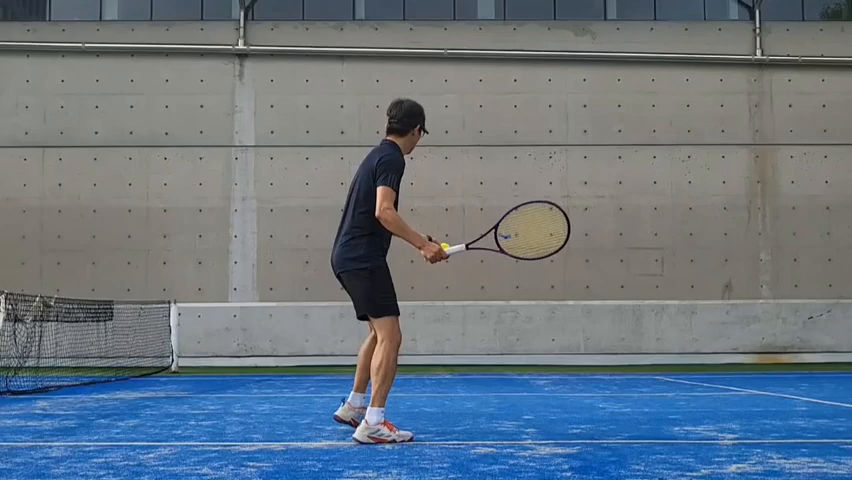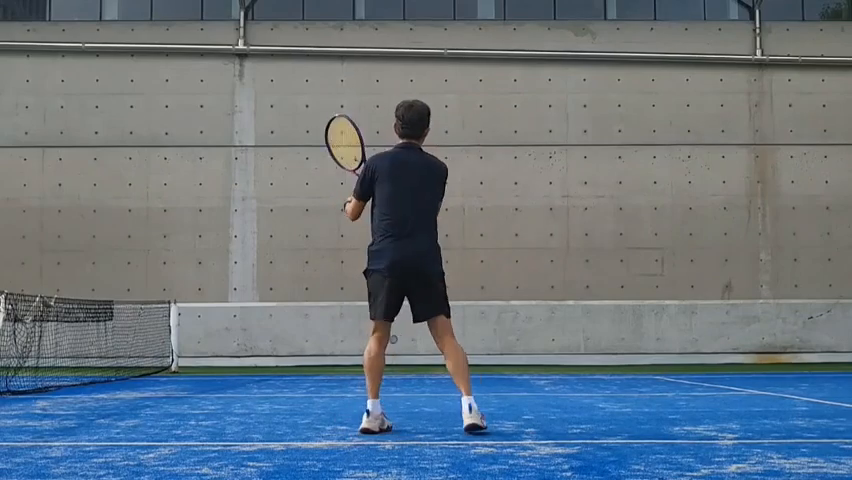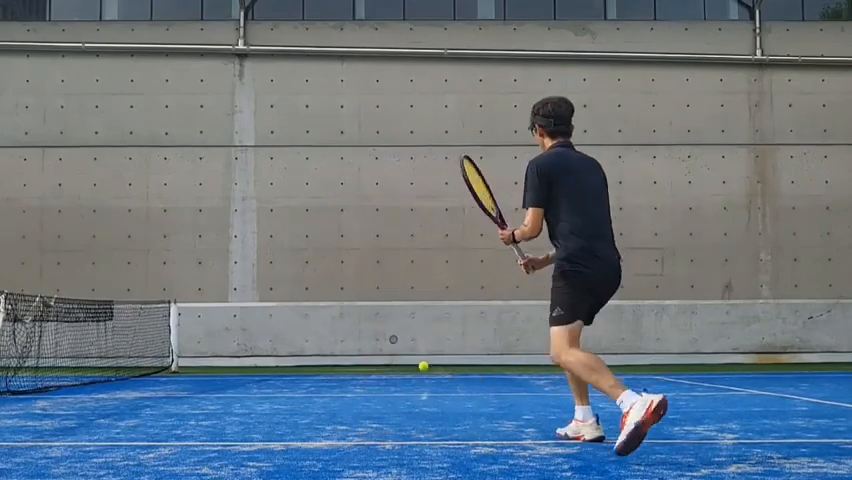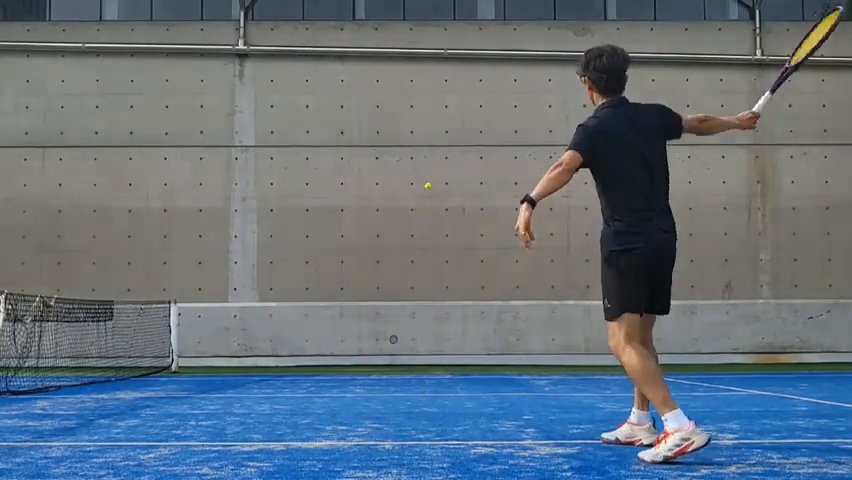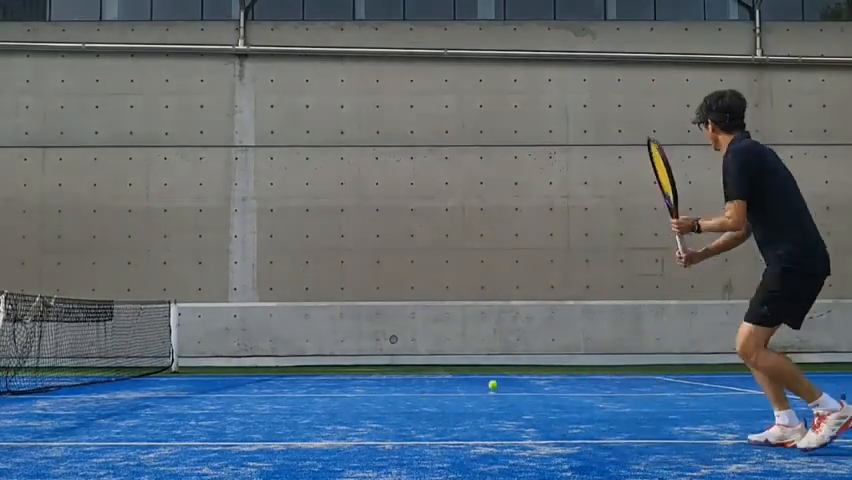
dt=1s
person 1, frame 1
left shoulder: (379, 156)
right shoulder: (390, 159)
right elbow: (384, 212)
left wrist: (418, 238)
right wrist: (421, 243)
left hip: (350, 257)
right hip: (363, 258)
left knee: (377, 334)
right knee: (390, 337)
left ankle: (353, 406)
right ankle: (373, 423)
person 1, frame 2
left shoulder: (377, 163)
right shoulder: (438, 168)
left elbow: (353, 213)
left wrist: (350, 204)
left hip: (385, 261)
right hip: (426, 262)
left knee: (378, 336)
right knee: (445, 336)
left ankle: (372, 412)
right ankle: (469, 407)
person 1, frame 3
left shoulder: (541, 164)
right shoulder: (592, 166)
left elbow: (531, 228)
left wrist: (510, 234)
right wrist: (546, 260)
left hip: (578, 267)
right hip: (606, 266)
left knee: (564, 350)
right knee: (562, 338)
left ankle: (637, 403)
right ankle: (585, 420)
person 1, frame 4
left shoulder: (593, 129)
right shoulder: (653, 115)
left elbow: (563, 168)
right elbow: (699, 123)
left wrist: (528, 204)
right wrist: (738, 122)
left hip: (626, 246)
right hip: (663, 242)
left knee: (623, 343)
right knee: (641, 336)
left ankle: (681, 429)
right ankle: (639, 422)
person 1, frame 5
left shoulder: (738, 158)
right shoulder: (754, 154)
left elbow: (736, 221)
right elbow: (741, 228)
left wrist: (695, 224)
right wrist: (702, 253)
left hip: (795, 263)
right hip: (799, 262)
left knee: (750, 347)
right knee: (750, 344)
right ankle: (789, 425)
